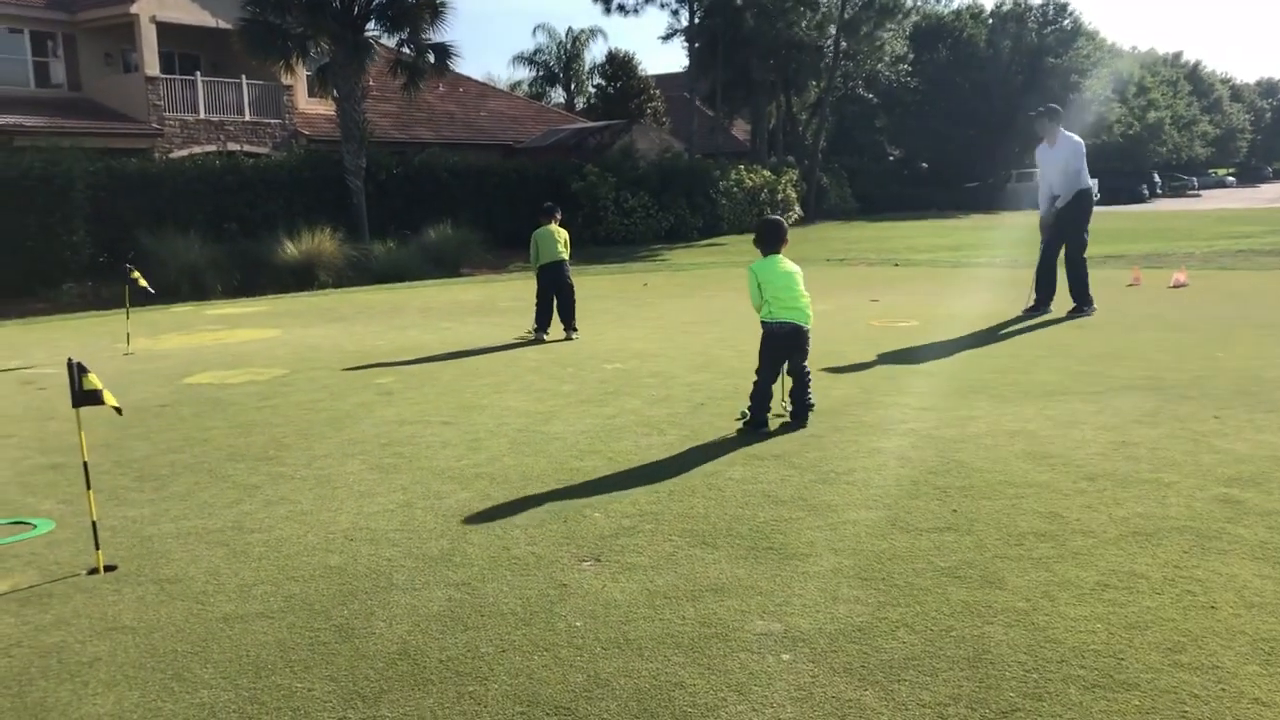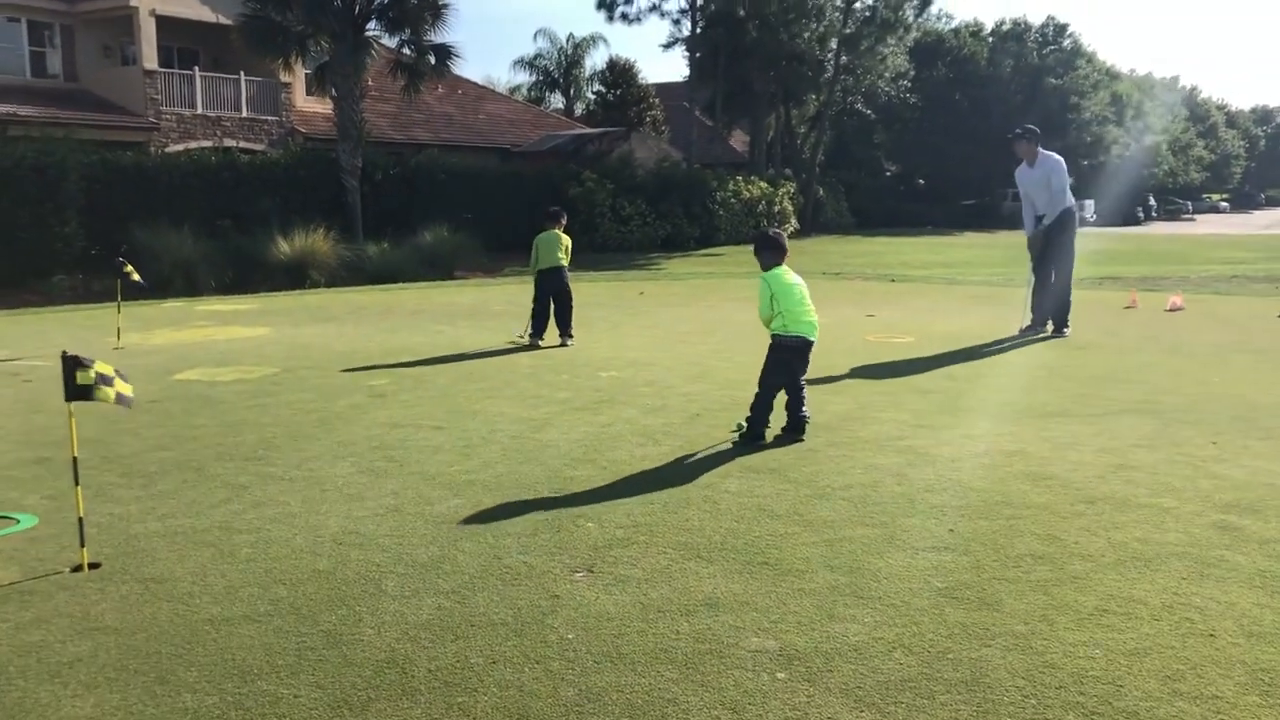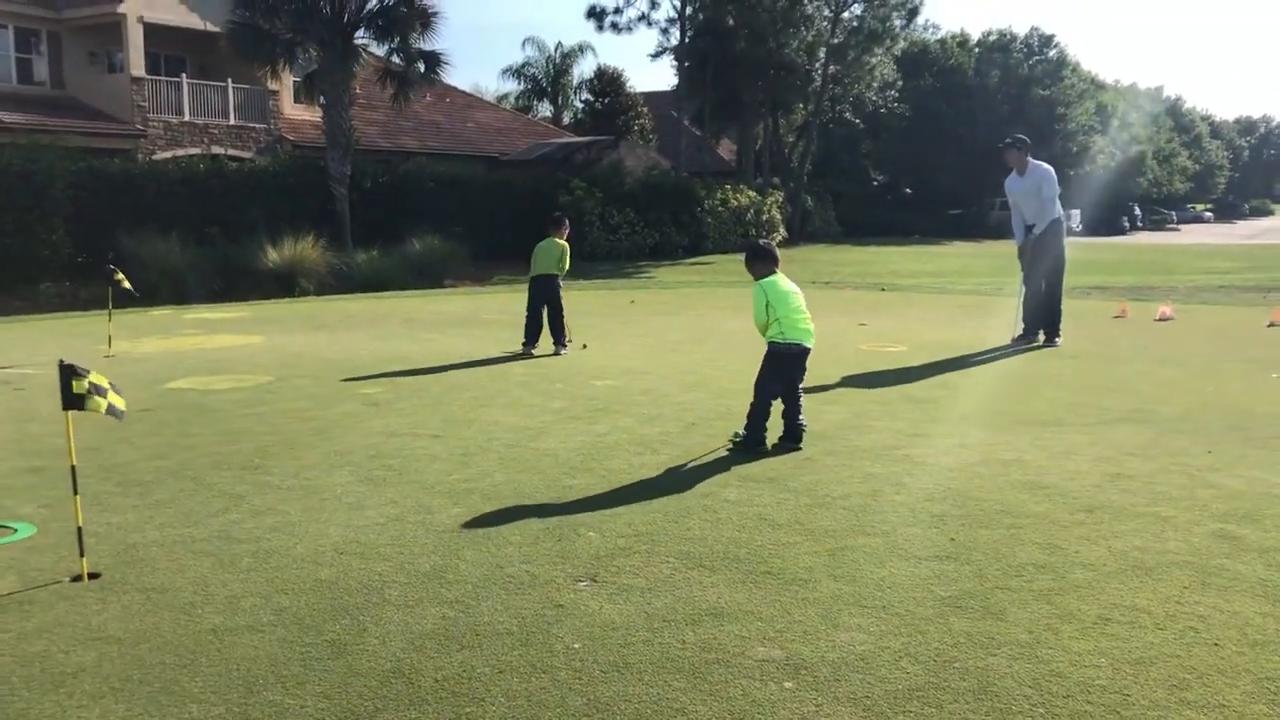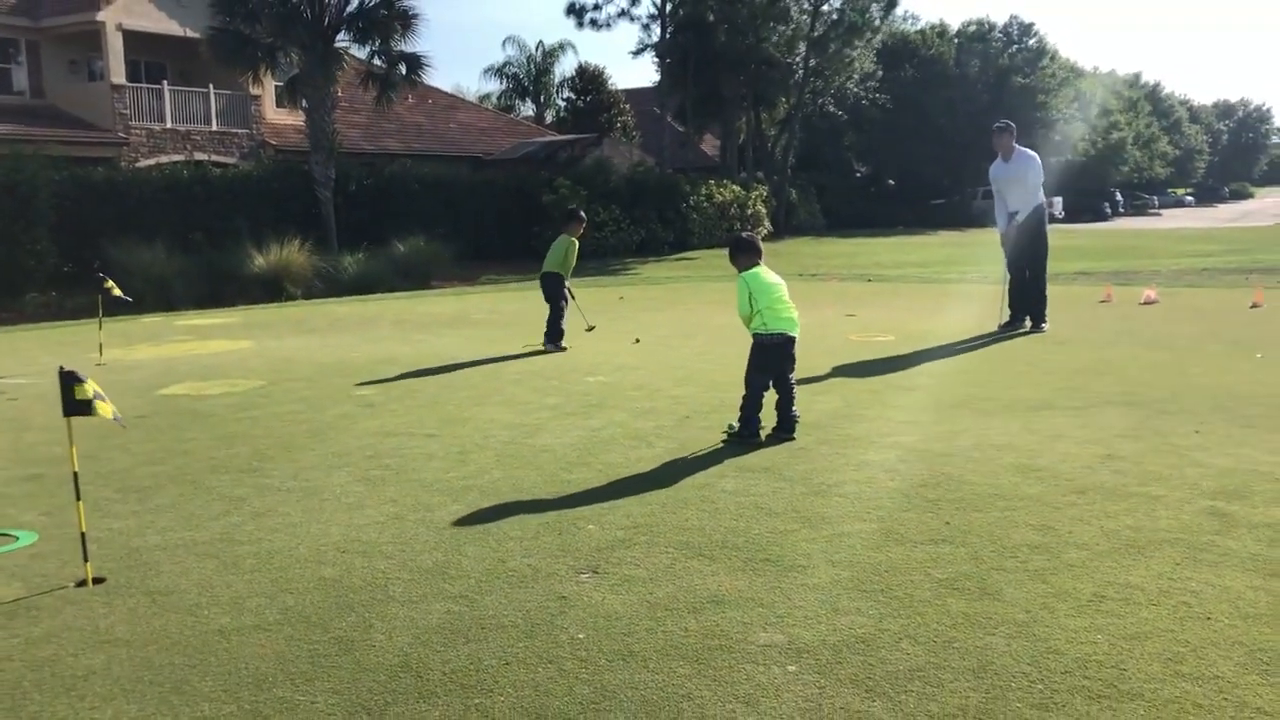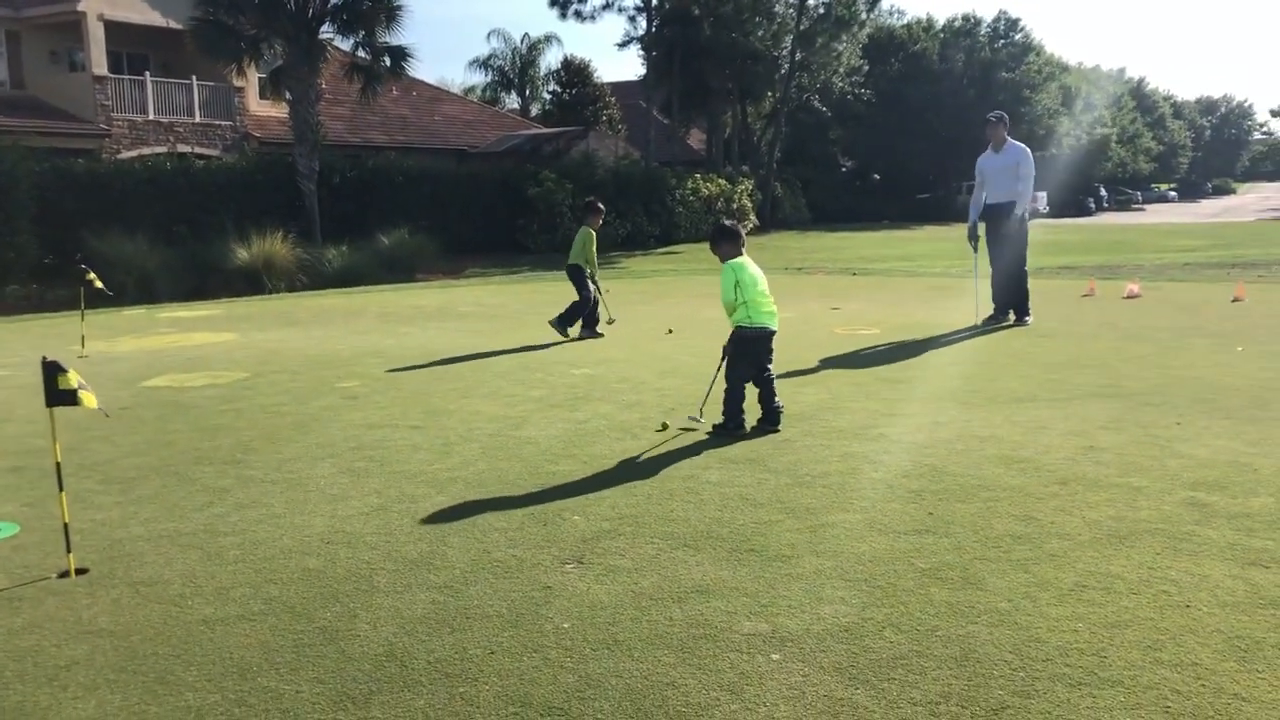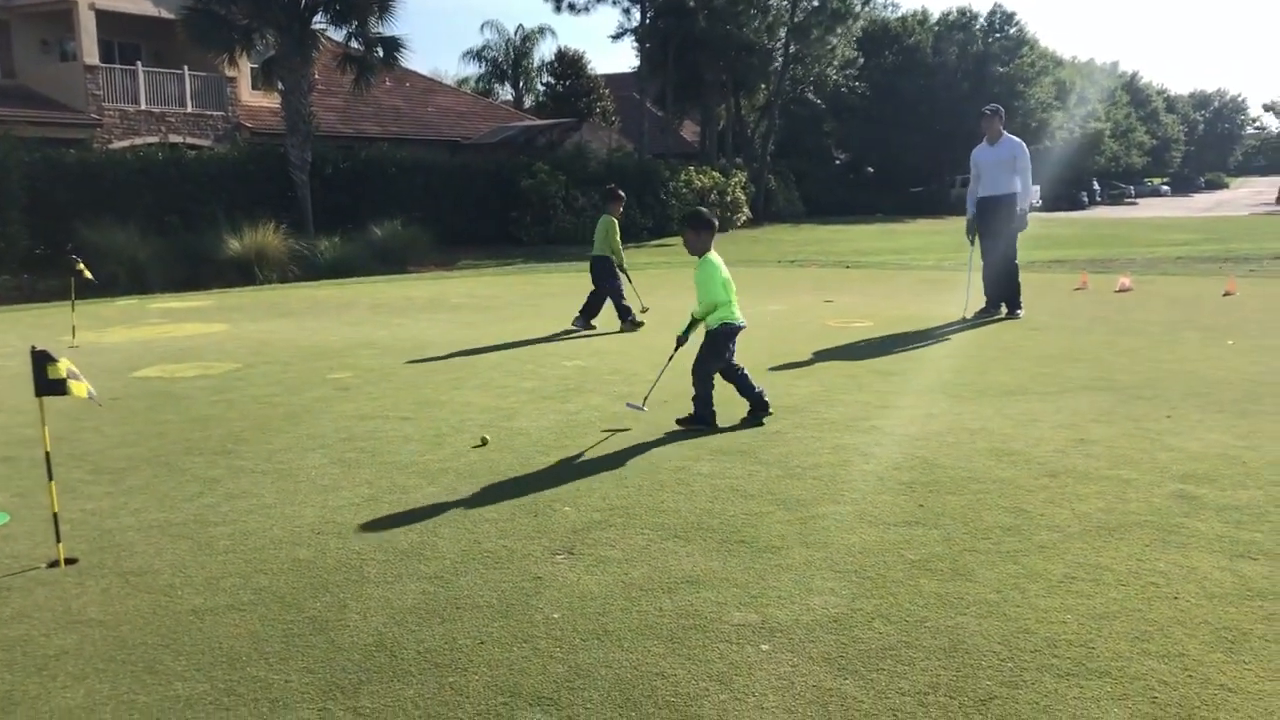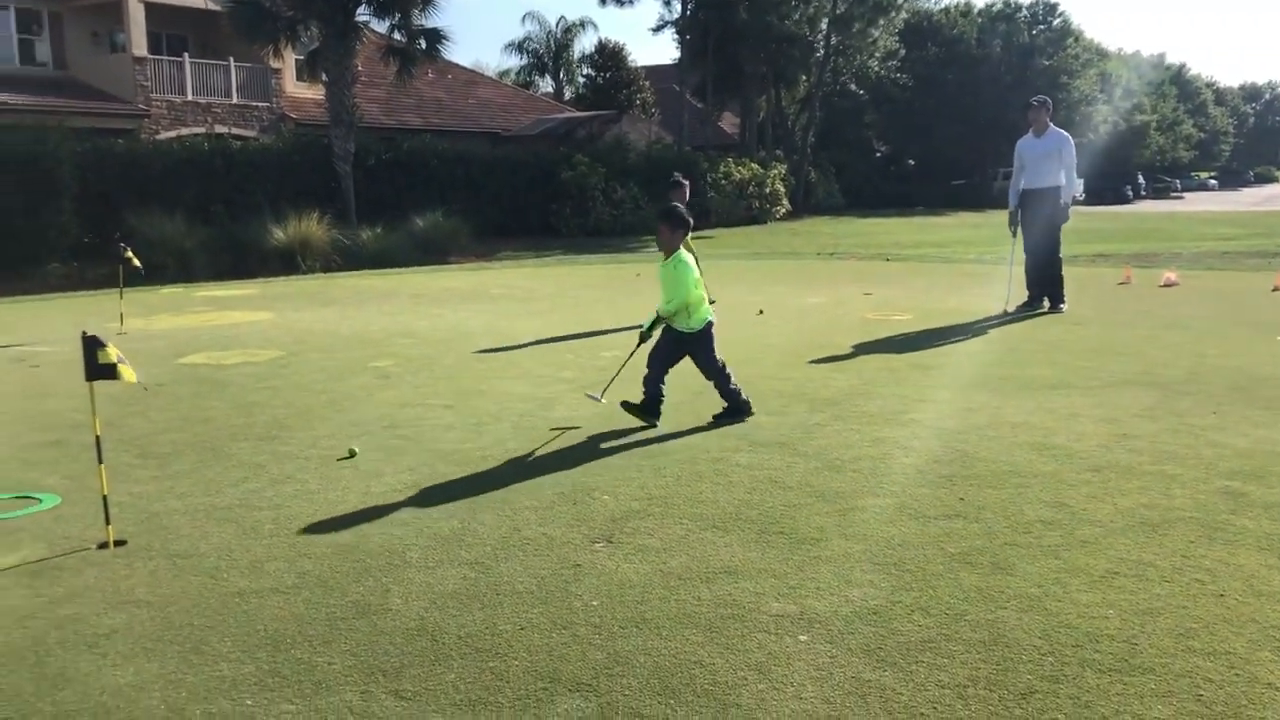
dt=0.4s
person 1, frame 1
left shoulder: (756, 269)
right shoulder: (794, 268)
left elbow: (757, 303)
right elbow: (798, 297)
left hip: (775, 326)
right hip: (801, 325)
left knee: (766, 375)
right knee: (800, 371)
left ankle: (758, 420)
right ankle: (800, 414)
person 1, frame 2
left shoulder: (768, 279)
right shoulder: (796, 278)
left elbow: (765, 314)
right elbow: (799, 309)
left wrist: (774, 329)
left hip: (786, 338)
right hip: (808, 336)
left knee: (768, 385)
right knee: (795, 383)
left ankle: (755, 432)
right ankle: (796, 427)
person 1, frame 3
left shoulder: (763, 286)
right shoulder: (792, 286)
left elbow: (761, 320)
right elbow: (795, 315)
left wrist: (768, 335)
left hip: (782, 345)
right hip: (804, 343)
left knee: (764, 391)
right knee: (793, 391)
left ankle: (754, 439)
right ankle: (793, 436)
person 1, frame 4
left shoulder: (745, 279)
right shoulder: (775, 277)
left elbow: (745, 312)
right elbow: (781, 307)
left wrist: (753, 327)
left hip: (767, 336)
right hip: (789, 334)
left knee: (754, 384)
right knee: (785, 382)
left ankle: (748, 430)
right ankle: (786, 427)
person 1, frame 5
left shoulder: (730, 267)
right shoulder: (753, 267)
left elbow: (729, 301)
left wrist: (733, 318)
right wrist: (732, 339)
left hip: (748, 329)
right hip: (768, 326)
left knee: (735, 377)
right knee: (763, 374)
left ankle: (733, 423)
right ankle: (771, 418)
person 1, frame 6
left shoulder: (710, 264)
right shoulder: (705, 263)
left elbow: (713, 300)
right elbow: (707, 300)
left wrist: (695, 316)
right wrist: (687, 331)
left hip: (722, 326)
right hip: (719, 325)
left knee: (701, 370)
right knee: (729, 368)
left ankle: (703, 416)
right ankle: (759, 405)
person 1, frame 7
left shoulder: (683, 263)
right shoulder: (668, 262)
left elbow: (691, 298)
left wrist: (661, 314)
right wrist: (650, 326)
left hip: (697, 326)
right hip: (676, 326)
left knee: (713, 369)
right knee: (656, 362)
left ankle: (739, 406)
right ankle: (650, 408)
person 2, frame 1
left shoulder: (1073, 144)
right shoulder: (1041, 150)
left elbow: (1074, 181)
right elbow: (1044, 183)
left wrist: (1054, 209)
right wrist: (1044, 213)
left hip: (1079, 198)
right hip: (1057, 202)
left knee: (1074, 251)
right knee: (1047, 251)
left ankle: (1084, 303)
right ankle: (1043, 301)
person 2, frame 2
left shoulder: (1054, 162)
right shoulder: (1020, 173)
left elbow: (1060, 198)
right elbow: (1027, 204)
left wrist: (1042, 227)
right wrist: (1030, 234)
left hip: (1063, 217)
right hip: (1041, 221)
left knee: (1062, 271)
right knee: (1040, 273)
left ankle: (1061, 323)
right ankle: (1039, 321)
person 2, frame 3
left shoulder: (1044, 172)
right shoulder: (1010, 182)
left elbow: (1050, 207)
right elbow: (1016, 214)
left wrist: (1033, 236)
right wrist: (1020, 243)
left hip: (1051, 228)
right hip: (1030, 232)
left knee: (1052, 282)
right knee: (1031, 283)
left ankle: (1053, 332)
right ankle: (1031, 330)
person 2, frame 4
left shoulder: (1029, 159)
right shoulder: (995, 169)
left elbow: (1033, 193)
right elbow: (999, 201)
left wrist: (1016, 223)
right wrist: (1003, 230)
left hip: (1033, 215)
right hip: (1012, 220)
left knee: (1036, 269)
right knee: (1015, 271)
left ankle: (1039, 318)
right ankle: (1017, 317)
person 2, frame 5
left shoulder: (1020, 152)
right shoulder: (983, 159)
left elbow: (1027, 186)
right elbow: (978, 191)
left wrist: (1017, 214)
right wrist: (972, 222)
left hip: (1014, 212)
right hip: (992, 212)
left knee: (1016, 264)
right knee: (997, 265)
left ankle: (1022, 312)
right ankle: (1001, 310)
person 2, frame 6
left shoulder: (1016, 146)
right shoulder: (977, 152)
left elbow: (1025, 179)
right elbow: (974, 185)
left wrist: (1024, 210)
right wrist: (970, 216)
left hip: (1007, 203)
right hip: (985, 206)
left knee: (1007, 256)
right knee: (989, 258)
left ankle: (1014, 305)
right ankle: (993, 303)
person 2, frame 7
left shoulder: (1062, 139)
right shoulder: (1022, 143)
left elbow: (1070, 172)
right elbow: (1016, 176)
left wrist: (1066, 203)
right wrist: (1012, 207)
left hip: (1052, 197)
right hip: (1028, 199)
left knee: (1051, 249)
right knee: (1032, 251)
left ankle: (1057, 299)
right ankle: (1035, 297)
